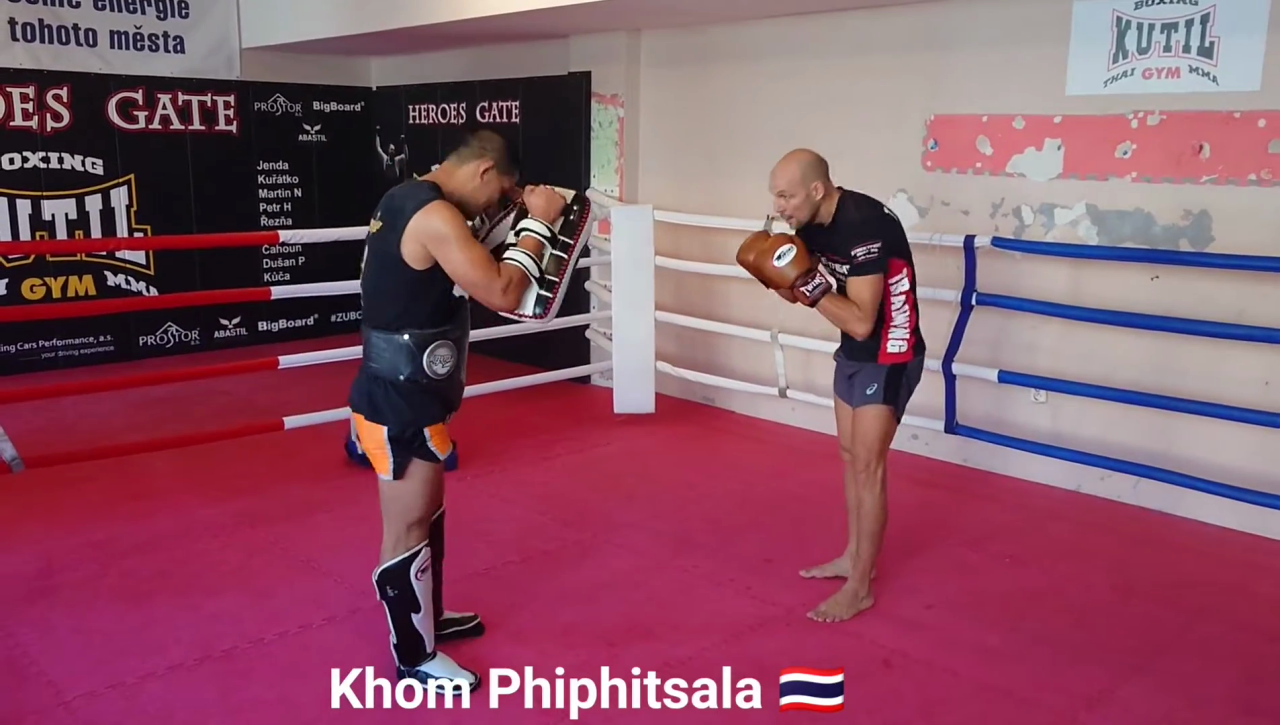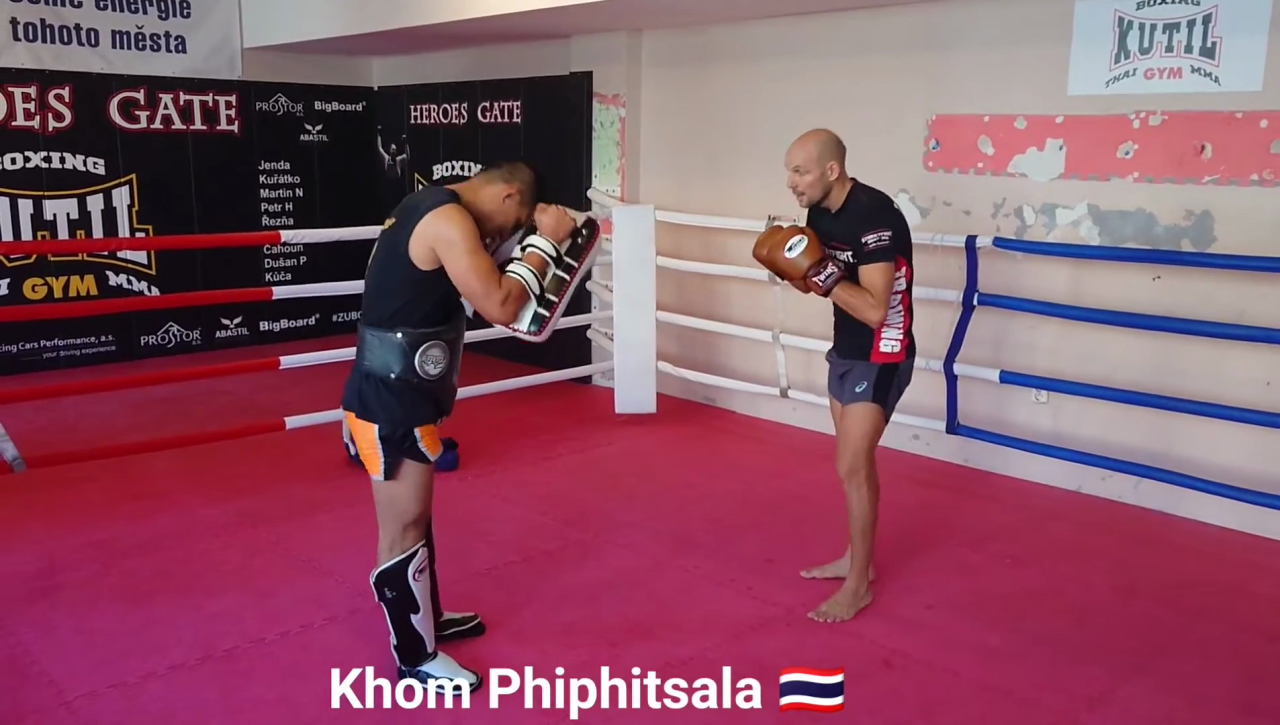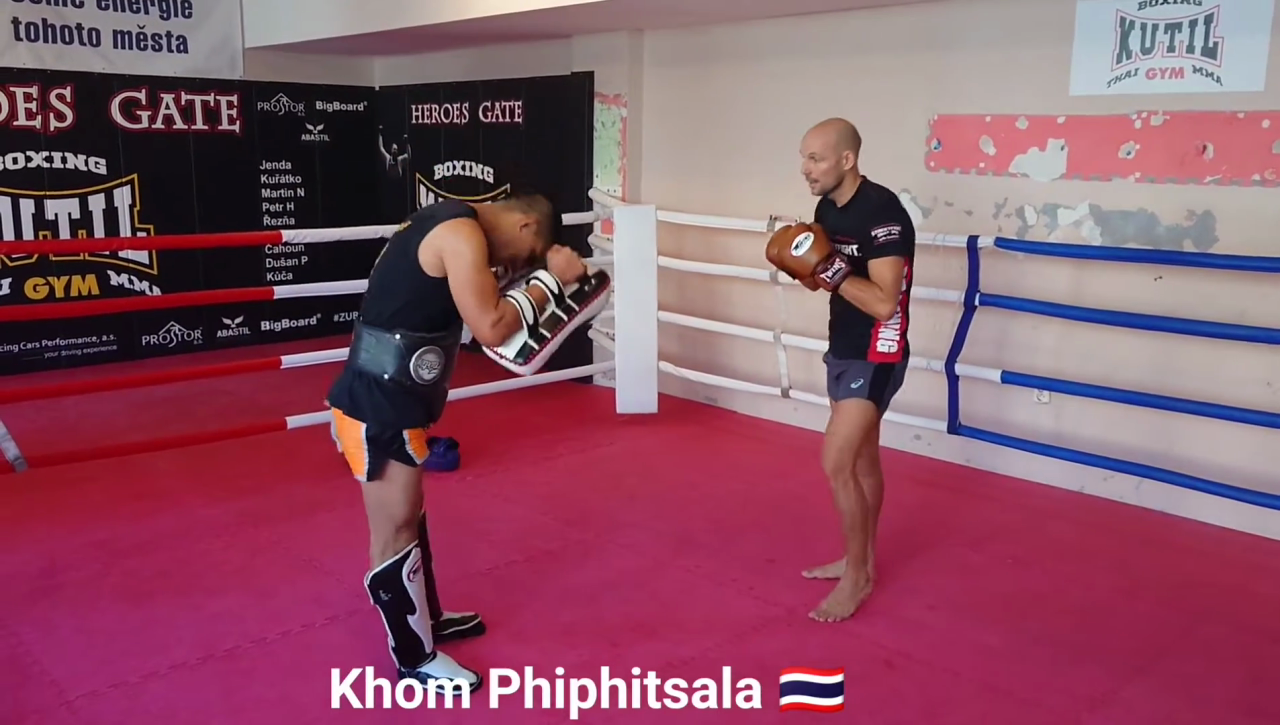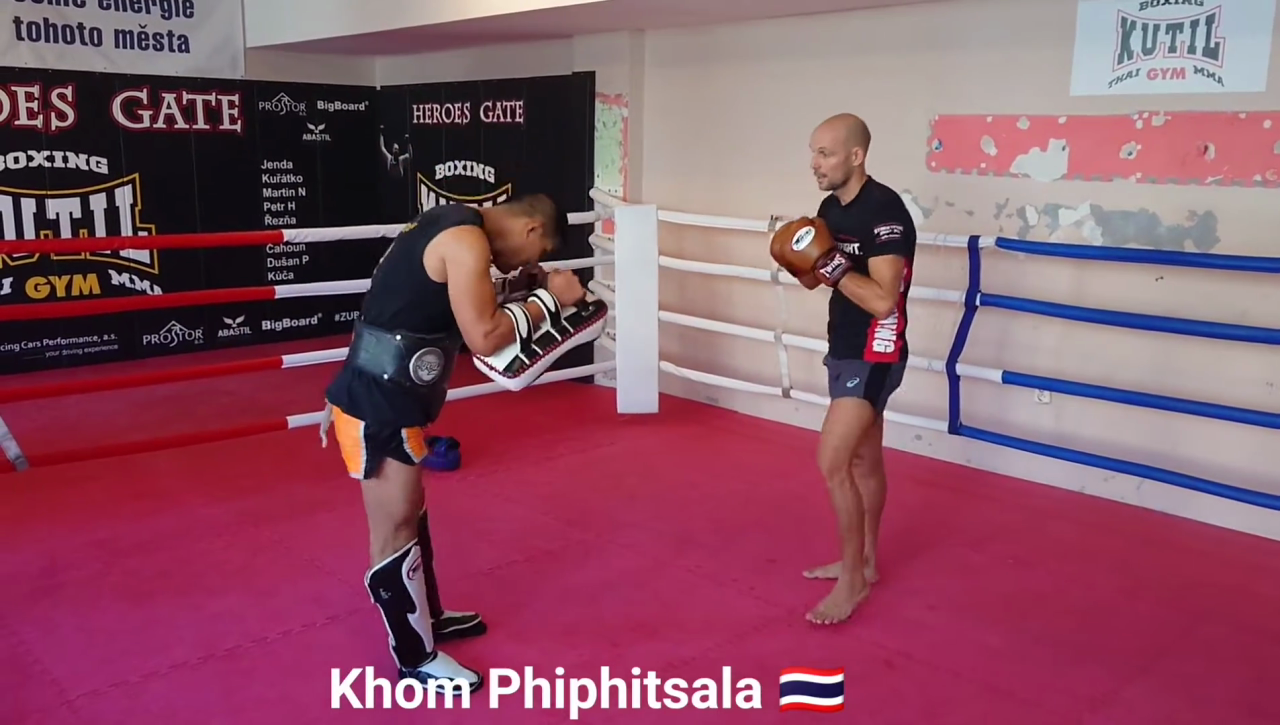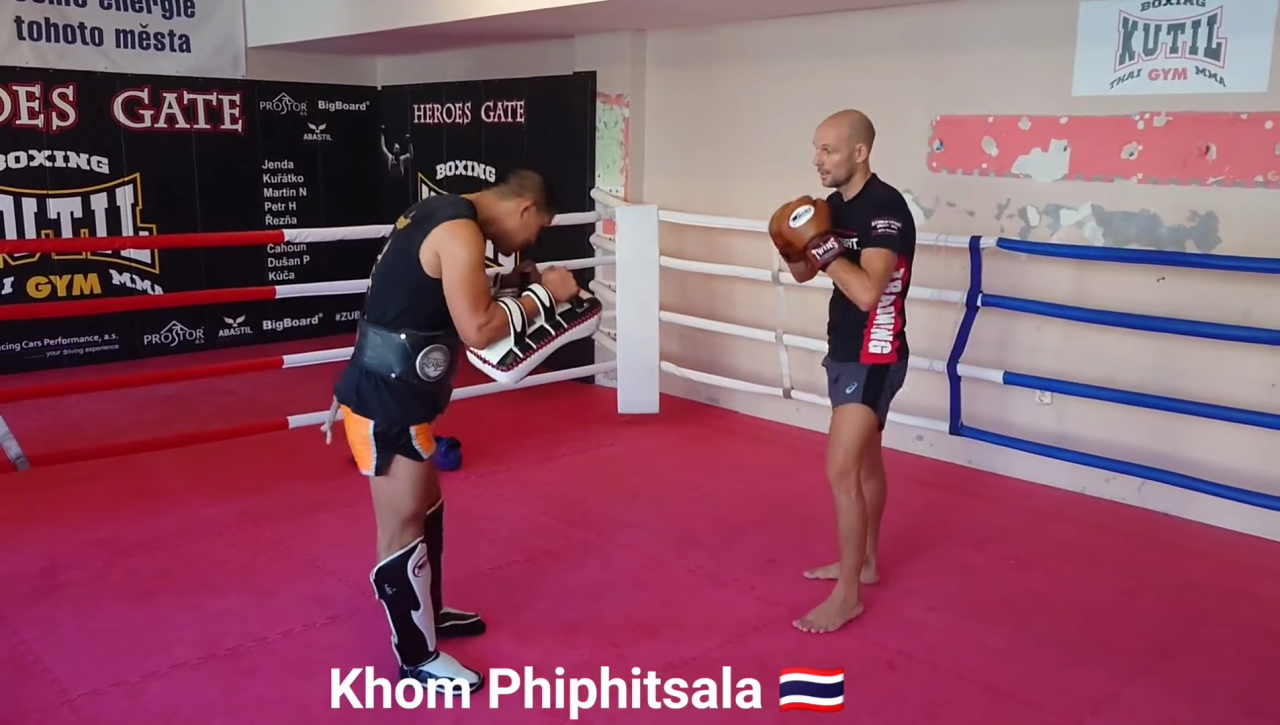
dt=0.1s
person 1, frame 1
left shoulder: (408, 202)
right shoulder: (436, 215)
right elbow: (502, 294)
left wrist: (518, 225)
right wrist: (537, 224)
left hip: (400, 389)
right hip: (402, 401)
left knee: (427, 513)
right knee: (407, 528)
left ankle: (426, 616)
right ankle: (415, 658)
person 1, frame 2
left shoulder: (430, 207)
right shoulder: (450, 219)
right elbow: (501, 306)
left wrist: (520, 242)
right wrist: (543, 242)
left hip: (394, 390)
right hip: (395, 399)
left knee: (416, 513)
right knee: (402, 529)
left ankle: (425, 618)
right ankle: (416, 658)
person 1, frame 3
left shoulder: (447, 221)
right shoulder: (464, 233)
right elbow: (491, 326)
right wrist: (549, 278)
left hip: (384, 394)
right hip: (383, 403)
left knee: (409, 516)
right knee: (394, 532)
left ankle: (427, 619)
right ankle: (416, 660)
person 1, frame 4
left shoulder: (453, 225)
right shoulder: (468, 240)
right elbow: (485, 336)
right wrist: (548, 298)
left hip: (385, 394)
right hip: (382, 403)
left knee: (410, 514)
right knee: (394, 530)
left ankle: (427, 617)
right ankle: (416, 658)
person 1, frame 5
left shoulder: (443, 215)
right shoulder: (460, 232)
right elbow: (476, 330)
left wrist: (468, 318)
right wrist: (543, 293)
left hip: (396, 389)
right hip: (390, 396)
left knee: (426, 507)
right knee: (402, 526)
left ankle: (425, 611)
right ankle: (417, 658)
person 2, frame 1
left shoulder: (864, 226)
right shoulder: (810, 226)
left elbow: (860, 322)
right elbow: (800, 290)
left wrist: (809, 282)
right wrist: (779, 277)
left hip: (890, 357)
right hip: (853, 354)
left knee: (865, 466)
right knee: (853, 456)
left ankle: (860, 587)
right ankle: (854, 557)
person 2, frame 2
left shoulder: (874, 215)
right shoulder: (820, 213)
left elbow: (874, 309)
right elbow: (810, 280)
left wrist: (820, 272)
right wrist: (791, 267)
left hip: (880, 357)
right hip: (846, 351)
left knee: (851, 465)
right knee: (855, 459)
left ankle: (858, 584)
right ankle: (856, 558)
person 2, frame 3
left shoulder: (882, 212)
right shoulder: (826, 209)
left elbow: (883, 303)
left wrist: (829, 269)
right wrist: (799, 265)
left hip: (876, 358)
right hip: (843, 352)
left knee: (834, 462)
right knee: (861, 459)
left ankle: (855, 576)
right ankle: (861, 559)
person 2, frame 4
left shoulder: (885, 211)
right shoulder: (830, 207)
left elbow: (882, 300)
right elbow: (816, 279)
left wrist: (829, 263)
right wrist: (802, 263)
left hip: (875, 357)
right hip: (844, 351)
left knee: (831, 462)
right knee: (864, 459)
left ankle: (852, 579)
right ankle: (862, 560)
person 2, frame 5
left shoulder: (886, 208)
right shoulder: (835, 204)
left elbow: (867, 292)
right elbow: (803, 274)
left wrist: (824, 246)
right wrist: (795, 247)
left hip: (874, 359)
right hip: (844, 352)
left knee: (841, 471)
right knee: (865, 462)
left ankle: (847, 596)
right ankle: (862, 561)
